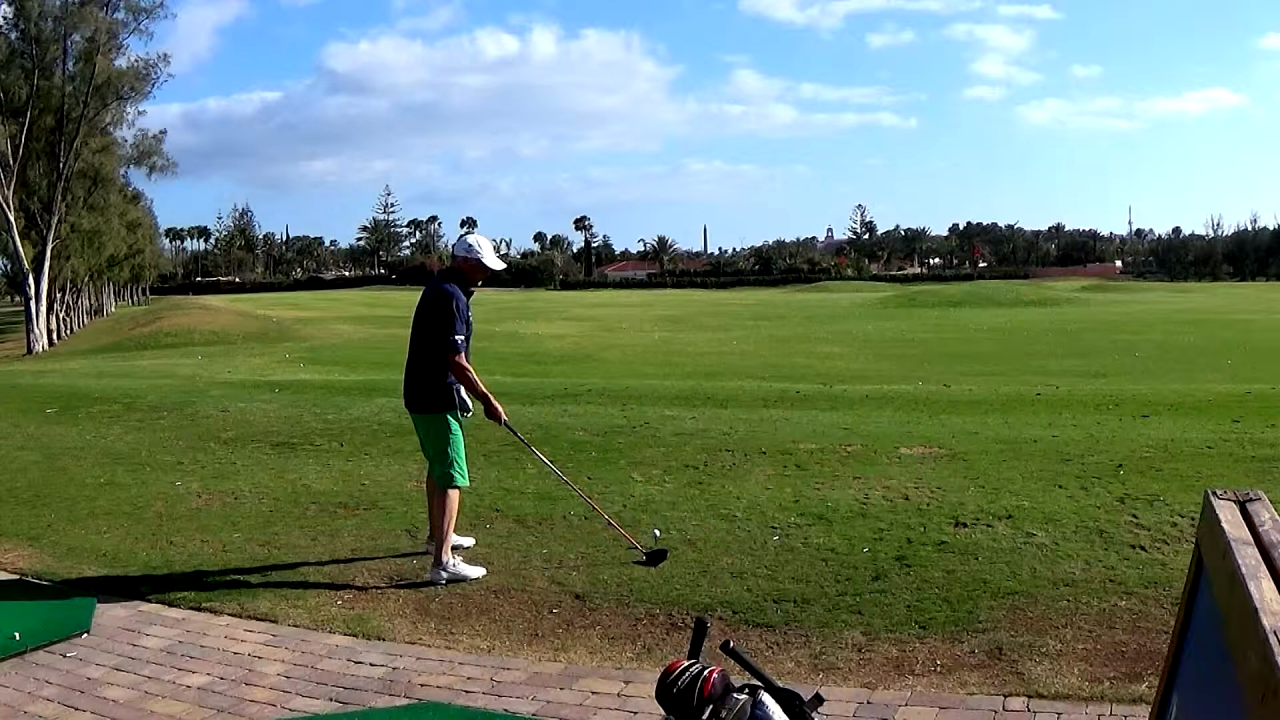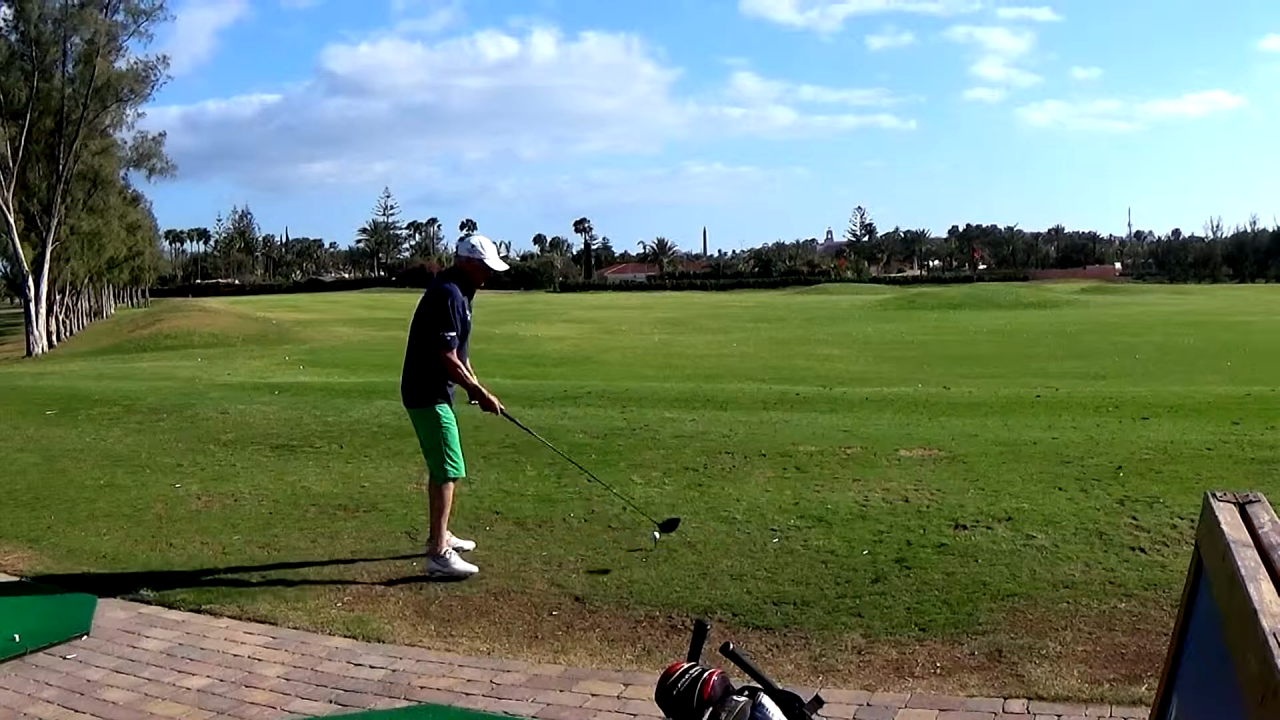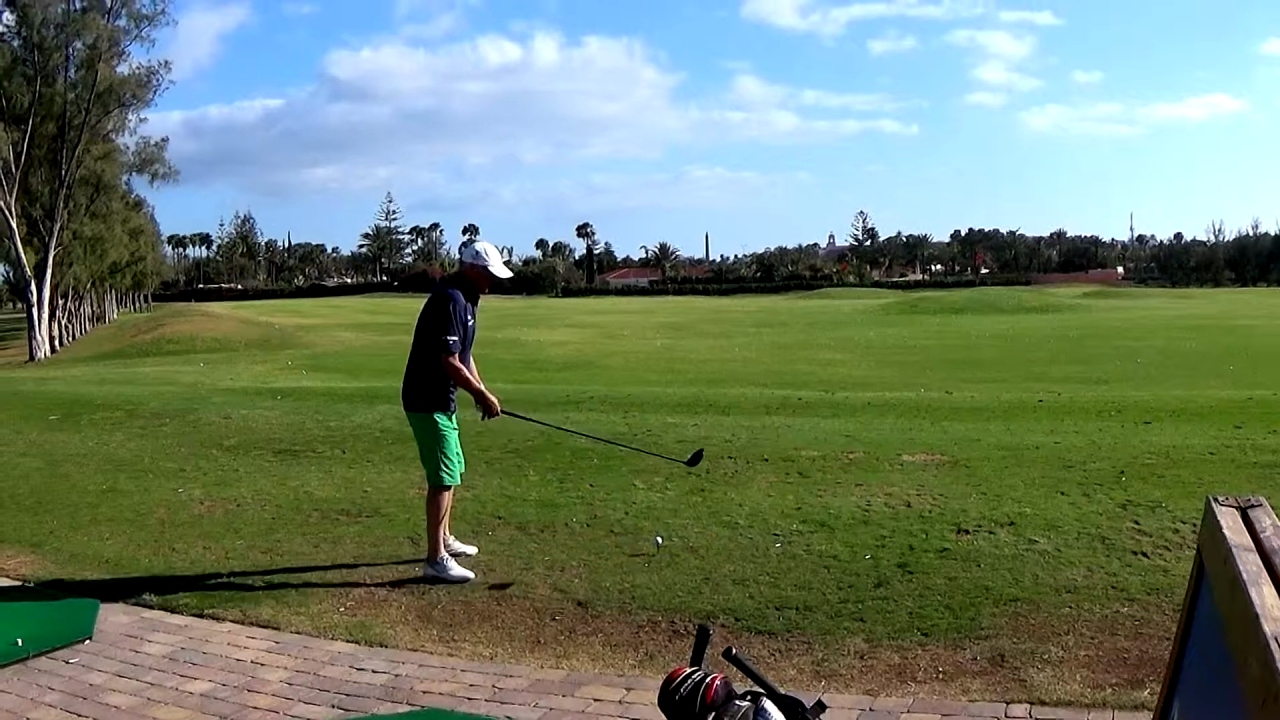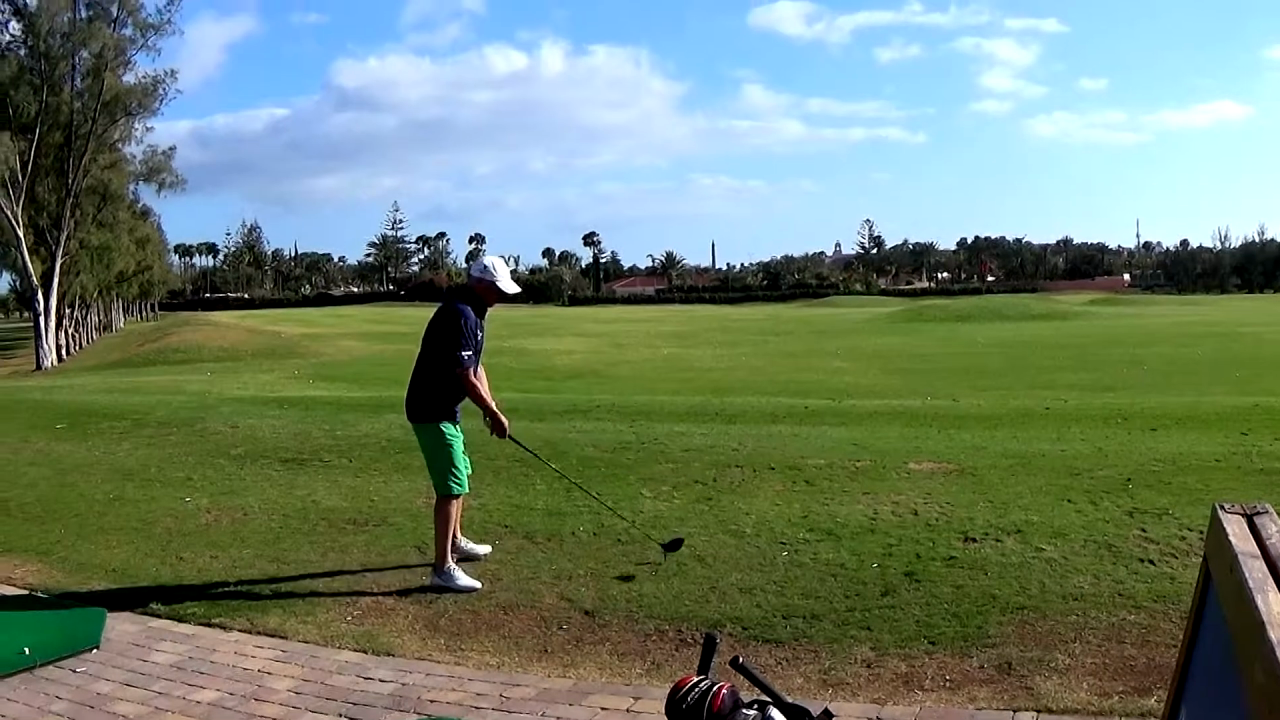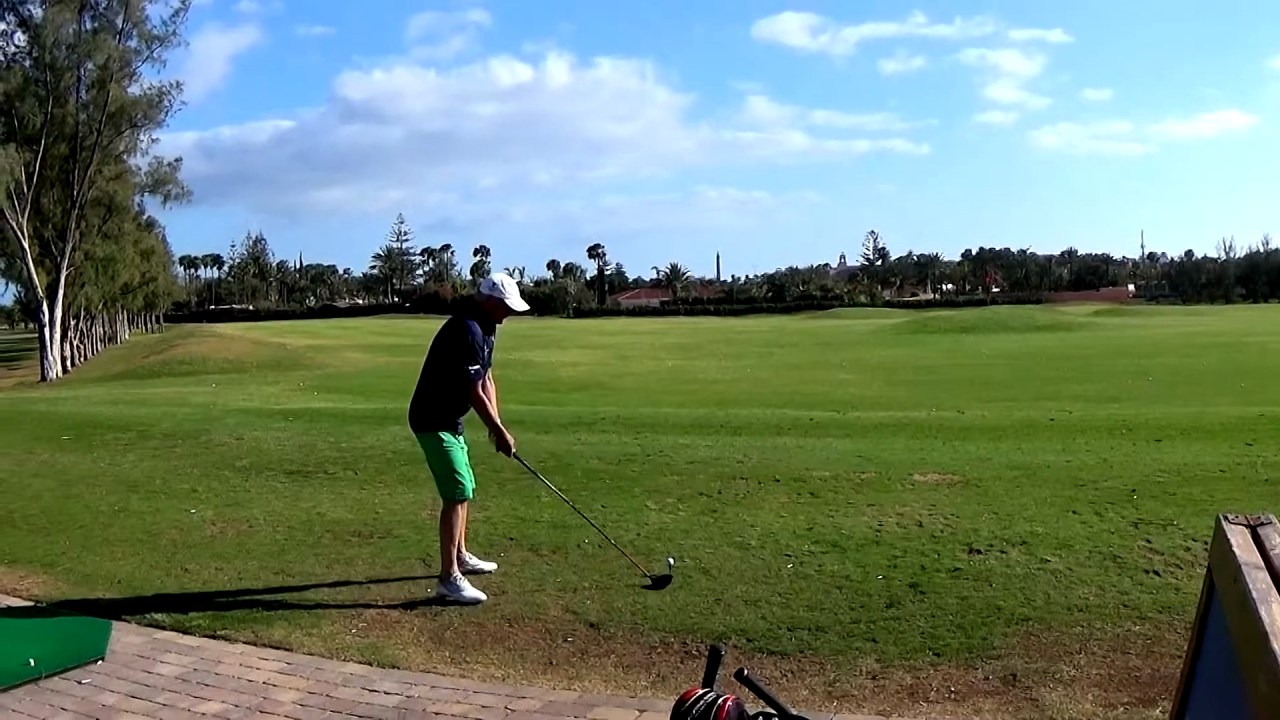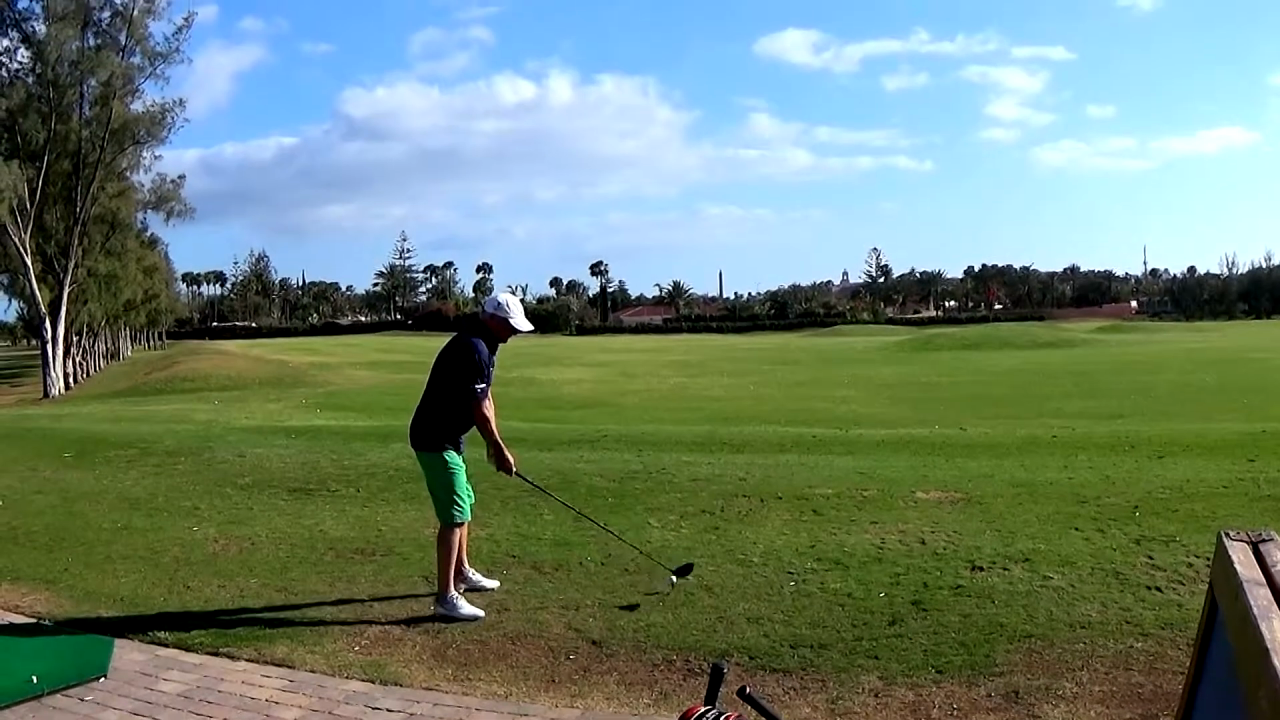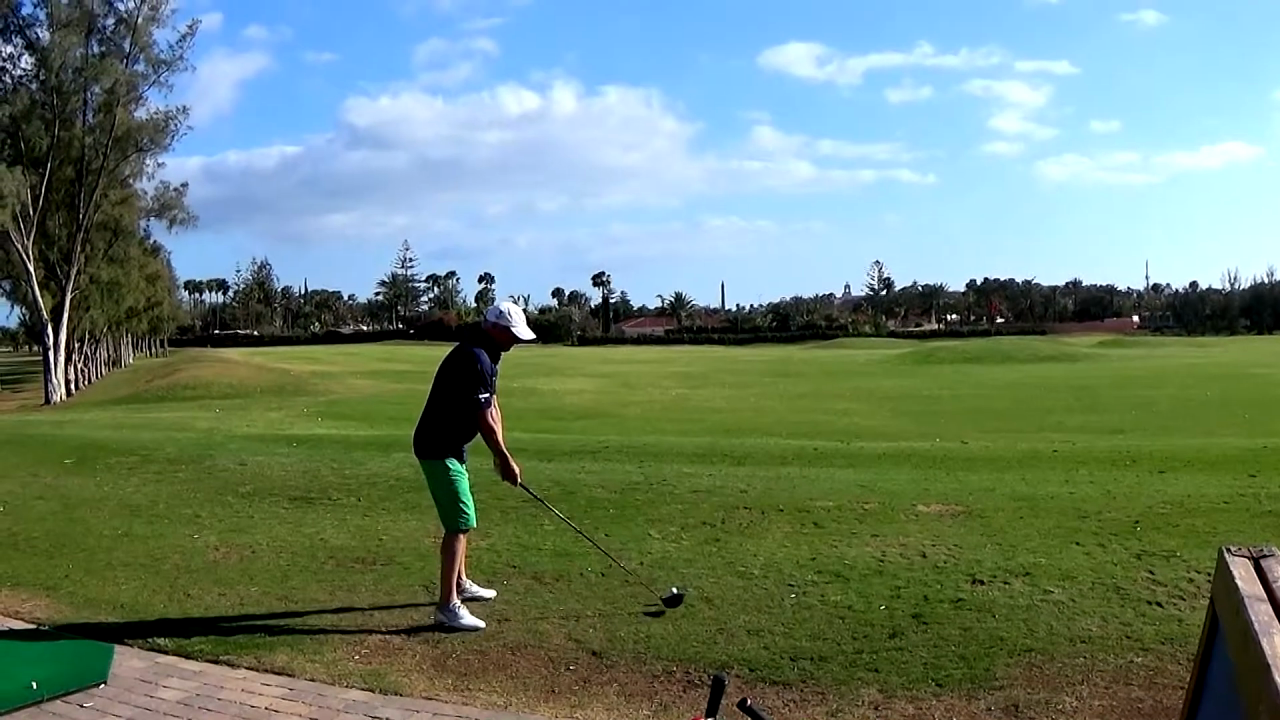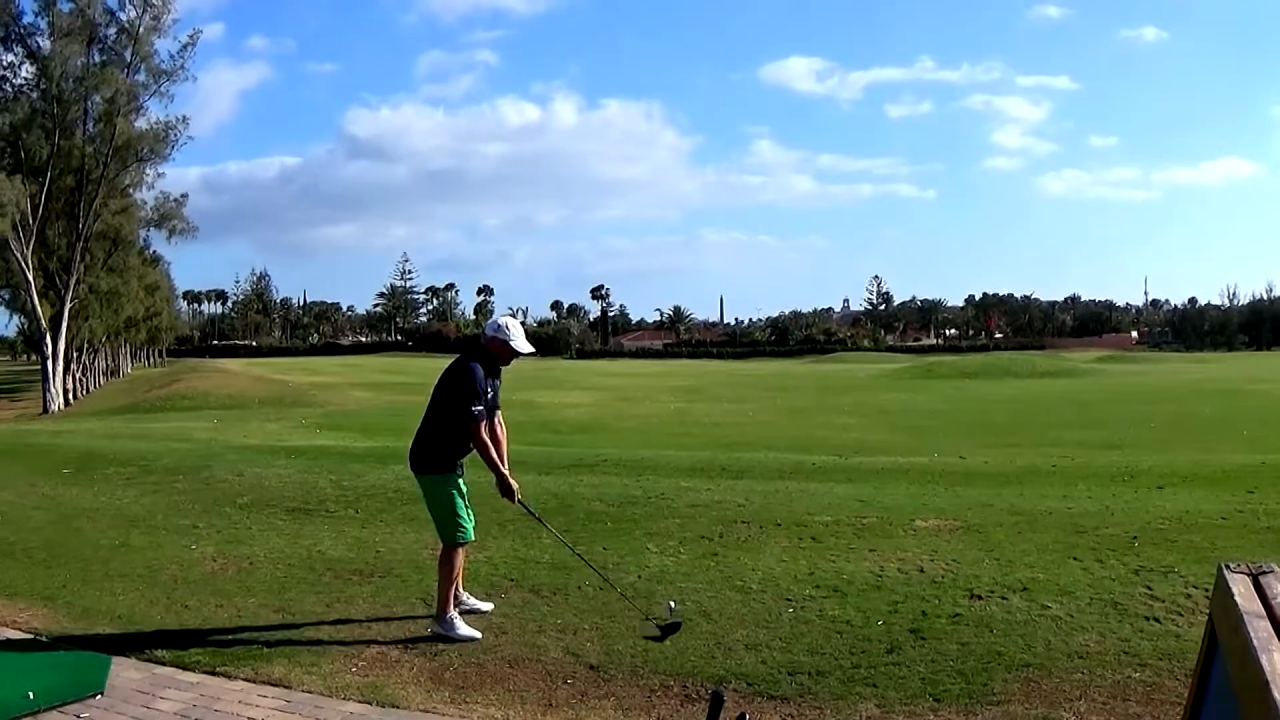
dt=0.3s
person 1, frame 1
left shoulder: (441, 288)
right shoulder: (451, 297)
right elbow: (457, 362)
left wrist: (459, 390)
right wrist: (489, 401)
left hip: (422, 393)
right hip: (435, 398)
left knee: (438, 467)
right knee: (452, 477)
left ankle: (439, 535)
right ankle: (444, 561)
person 1, frame 2
left shoulder: (454, 291)
right shoulder: (448, 296)
right elbow: (447, 358)
left wrist: (472, 381)
right wrist: (481, 393)
left hip: (430, 391)
right hip: (428, 394)
left knee: (440, 468)
right knee: (448, 470)
left ankle: (439, 536)
right ankle: (439, 553)
person 1, frame 3
left shoulder: (463, 298)
right shoulder: (450, 300)
right elbow: (450, 363)
left wrist: (481, 391)
right wrist: (483, 394)
left hip: (438, 397)
right hip: (428, 401)
left knee: (451, 471)
right knee: (444, 477)
left ankle: (444, 538)
right ankle: (436, 558)
person 1, frame 4
left shoulder: (471, 311)
right shoulder: (460, 315)
left elbow: (475, 367)
right elbow: (466, 378)
left wrist: (491, 408)
right wrist: (493, 413)
left hip: (443, 406)
right hip: (432, 410)
left knee: (458, 477)
right knee: (452, 486)
left ankle: (455, 541)
right ankle: (443, 568)
person 1, frame 5
left shoulder: (483, 327)
right shoulder: (467, 330)
left elbow: (486, 379)
right elbow: (474, 392)
left wrist: (496, 425)
right wrist: (500, 431)
left hip: (448, 418)
right hip: (434, 421)
left knee: (463, 488)
right knee: (457, 493)
left ankle: (460, 556)
right ankle: (449, 577)
person 1, frame 6
left shoulder: (482, 344)
right shoulder: (472, 349)
left elbow: (485, 399)
right elbow: (479, 411)
left wrist: (494, 446)
right wrist: (501, 450)
left hip: (447, 436)
right hip: (435, 439)
left knee: (463, 506)
right knee: (454, 515)
left ankle: (462, 572)
right ankle: (446, 596)
person 1, frame 7
left shoulder: (486, 353)
right shoulder: (475, 358)
left elbow: (492, 406)
right elbow: (484, 420)
left wrist: (501, 454)
right wrist: (506, 460)
left hip: (449, 445)
right hip: (438, 448)
left knee: (462, 518)
right knee: (460, 522)
left ankle: (460, 584)
right ankle: (448, 604)
person 1, frame 8
left shoulder: (491, 371)
right shoulder: (470, 372)
left elbow: (496, 423)
right elbow: (478, 435)
left wrist: (505, 469)
right wrist: (502, 477)
left hip: (448, 460)
right hip: (434, 462)
left knee: (462, 529)
right knee: (458, 535)
left ankle: (458, 596)
right ankle: (444, 616)
